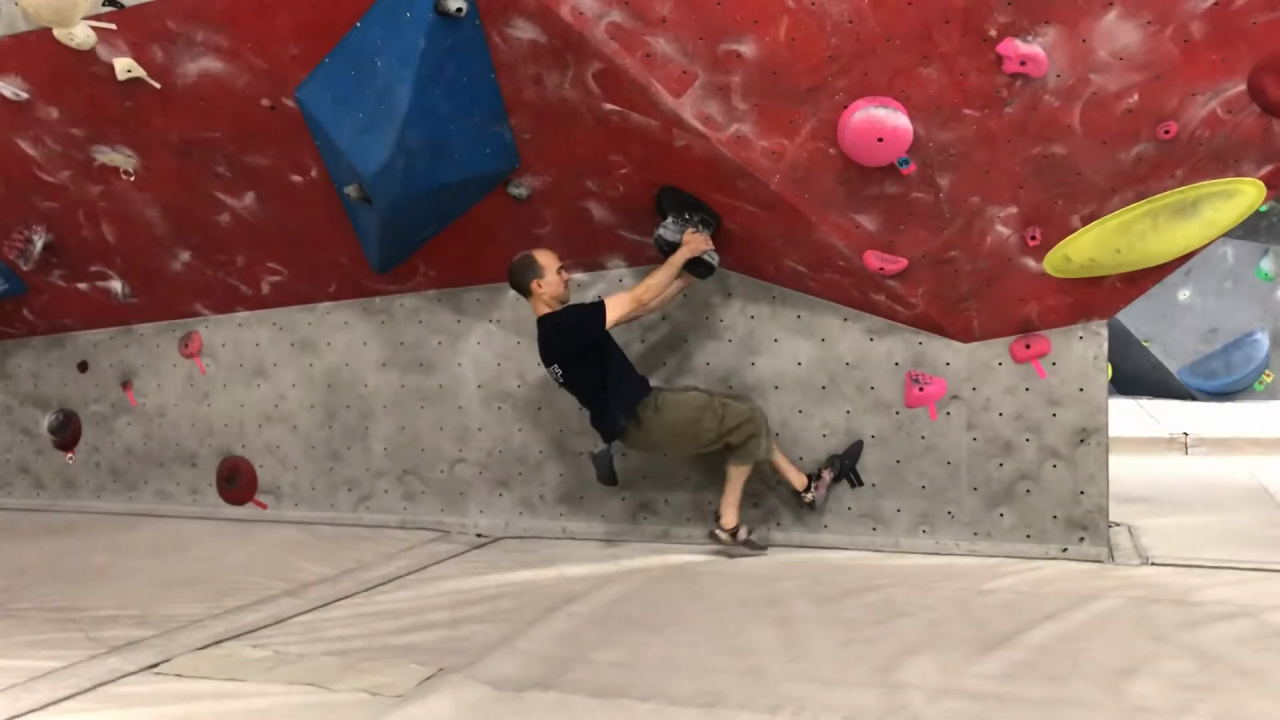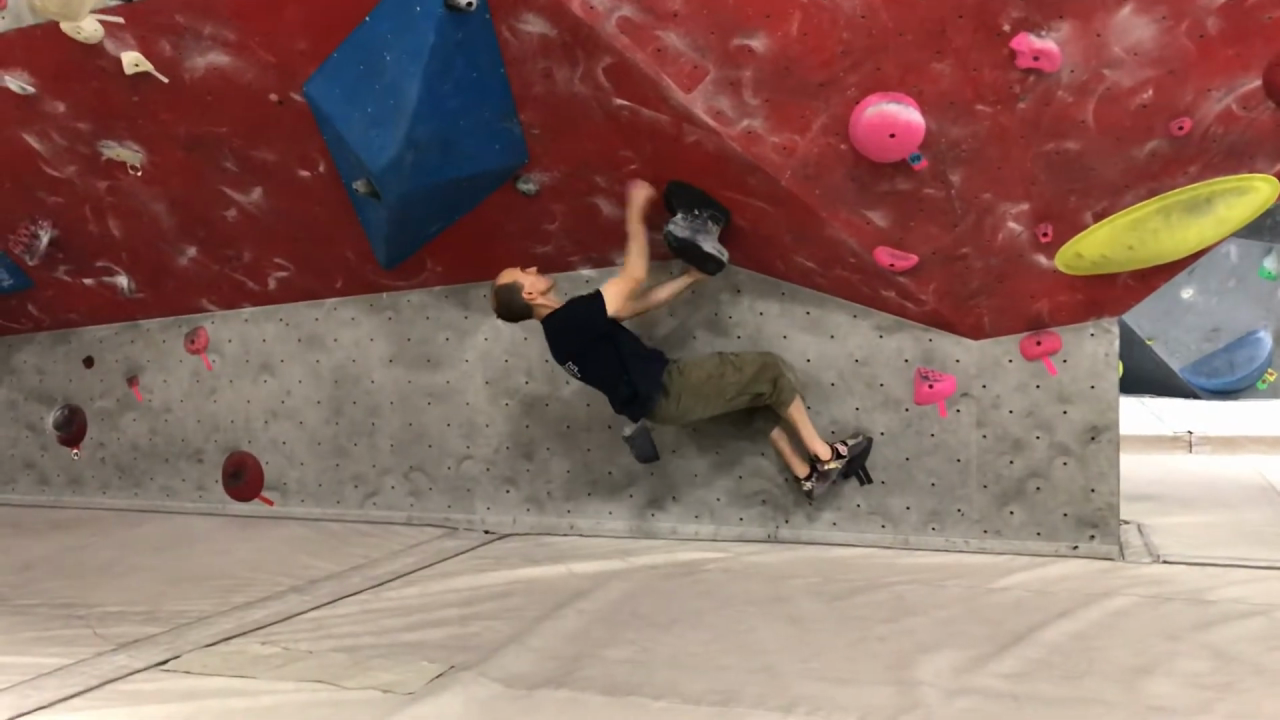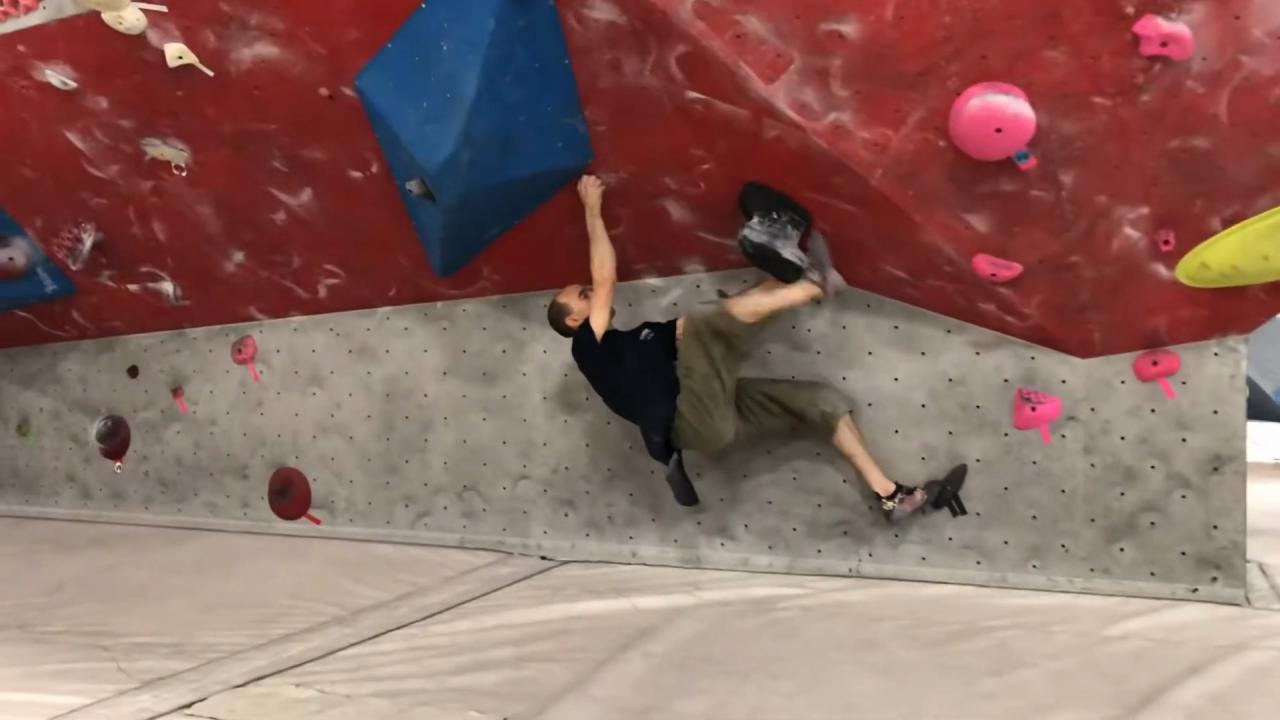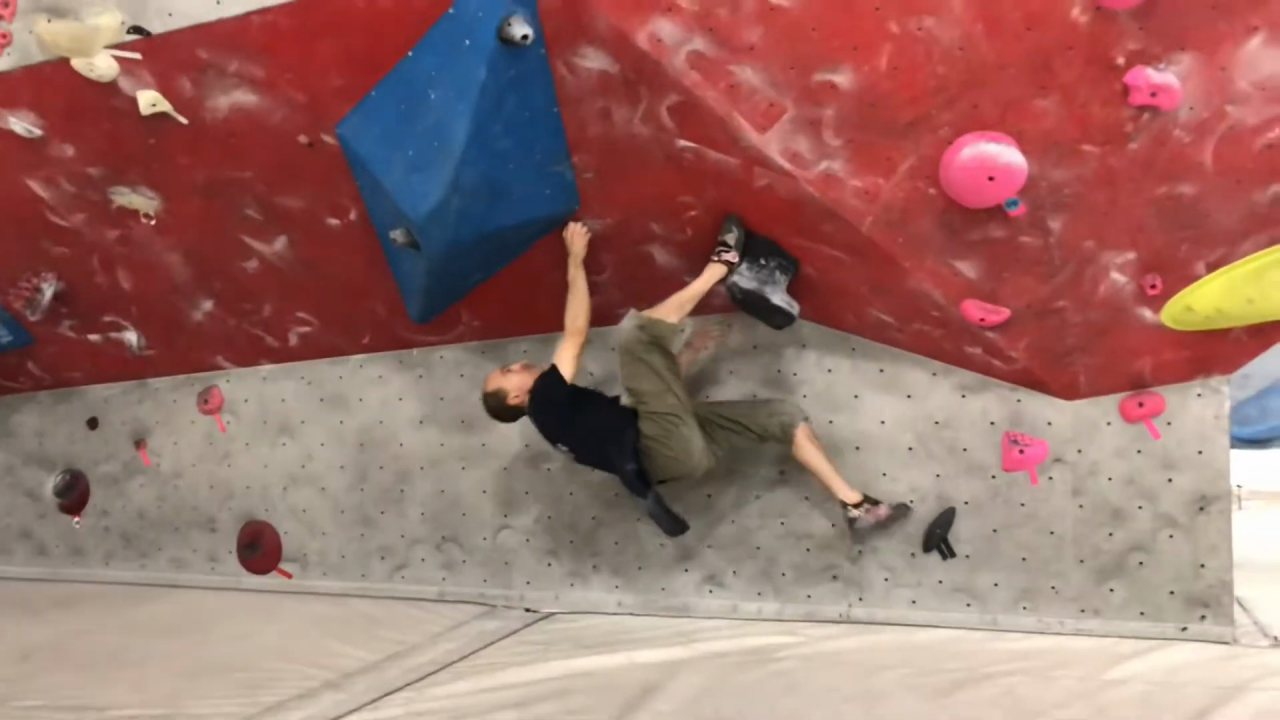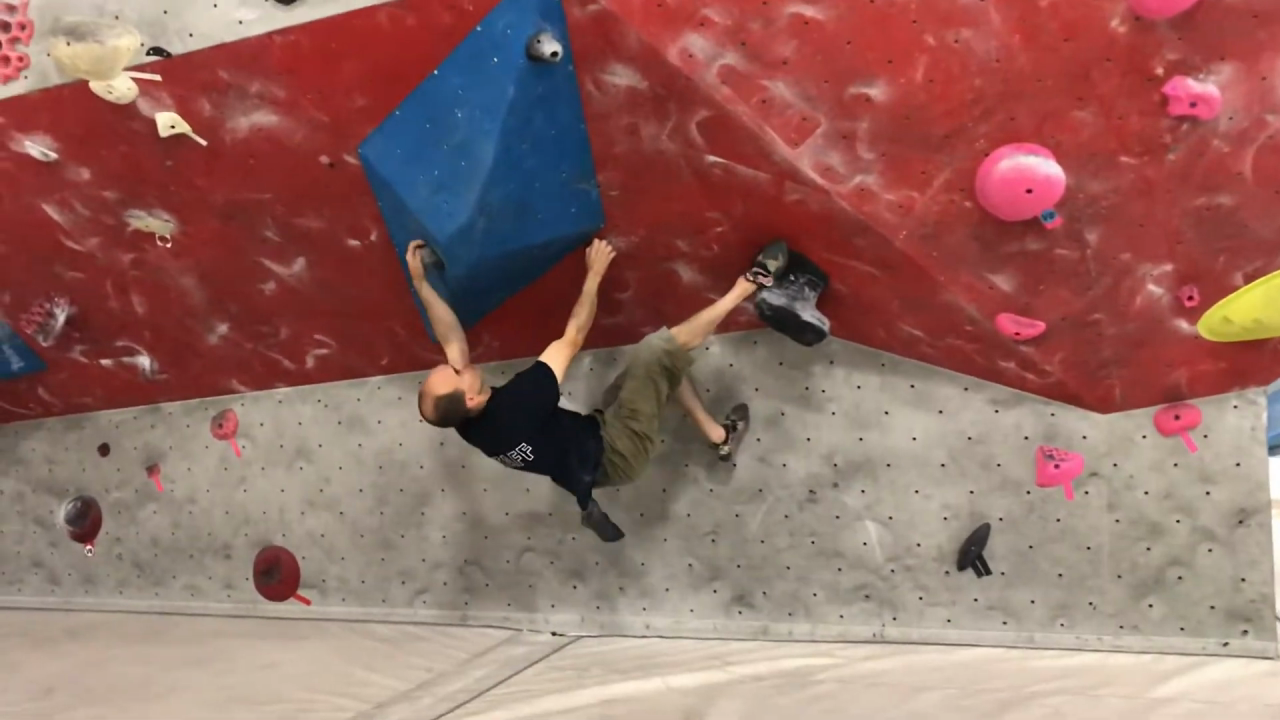
dt=1s
person 1, frame 1
left shoulder: (558, 329)
right shoulder: (563, 327)
left elbow: (632, 308)
right elbow: (636, 300)
left wrist: (687, 277)
right wrist: (684, 251)
left hip: (641, 411)
right hip: (639, 420)
left knee: (742, 414)
right knee: (749, 421)
left ankle: (803, 485)
right ankle: (728, 521)
person 1, frame 2
left shoulder: (567, 325)
right shoulder: (571, 319)
left elbow: (635, 304)
right elbow: (635, 280)
left wrist: (691, 277)
right wrist: (635, 212)
left hip: (658, 398)
right hip: (668, 392)
left knee: (760, 390)
right knee: (771, 370)
left ankle: (806, 474)
right ankle: (822, 454)
person 1, frame 3
left shoulder: (642, 336)
right shoulder: (589, 349)
right elbow: (605, 278)
left wrist: (766, 288)
right wrist: (592, 209)
left hip: (721, 415)
right hip: (701, 423)
left knee: (825, 401)
right knee: (710, 317)
left ankle: (890, 495)
right ankle: (812, 284)
person 1, frame 4
left shoulder: (562, 414)
right shoulder: (549, 400)
right elbow: (576, 330)
left wrist: (684, 354)
right wrist: (575, 259)
left hip: (679, 448)
right hip: (669, 451)
left knee: (782, 417)
right knee: (634, 329)
left ankle: (855, 505)
right ankle: (716, 268)
person 1, frame 5
left shoulder: (464, 422)
right shoulder: (517, 404)
left elbow: (452, 339)
right elbow: (573, 338)
left wrist: (420, 282)
right wrist: (594, 274)
left hip: (590, 451)
right hip: (613, 455)
left knee: (656, 361)
right knee: (659, 349)
left ankle: (718, 434)
right ankle: (747, 285)
